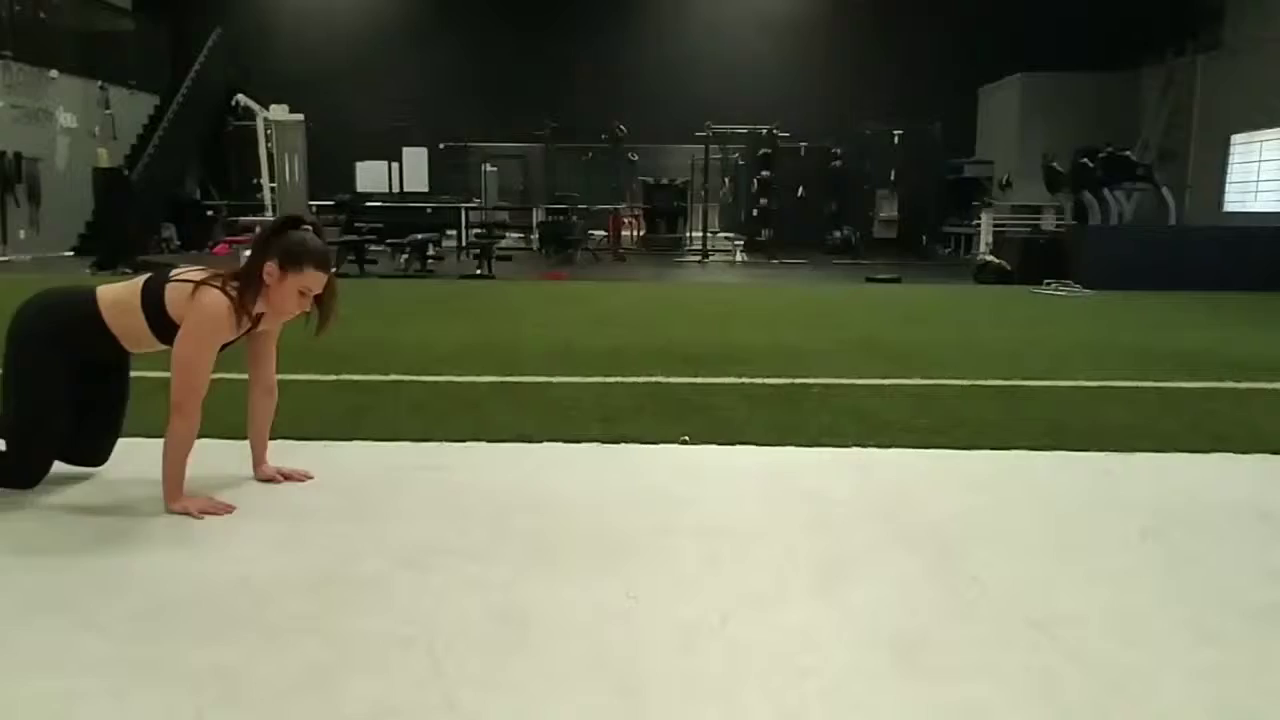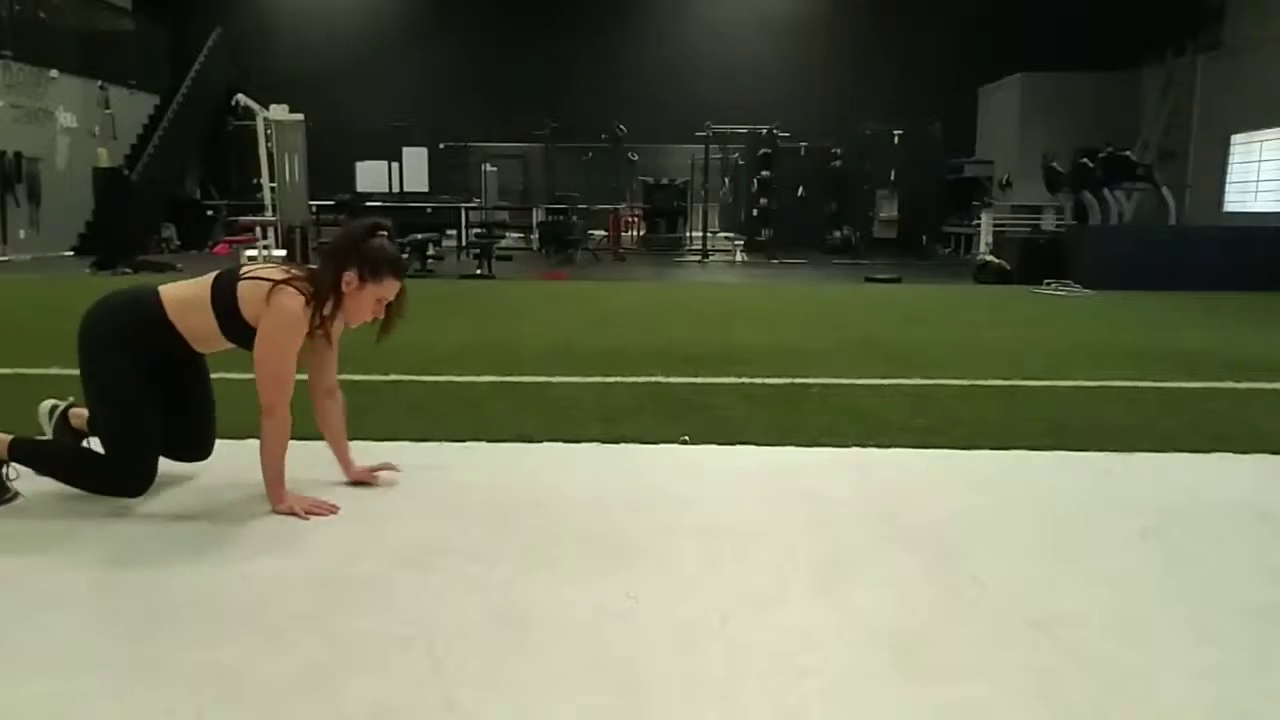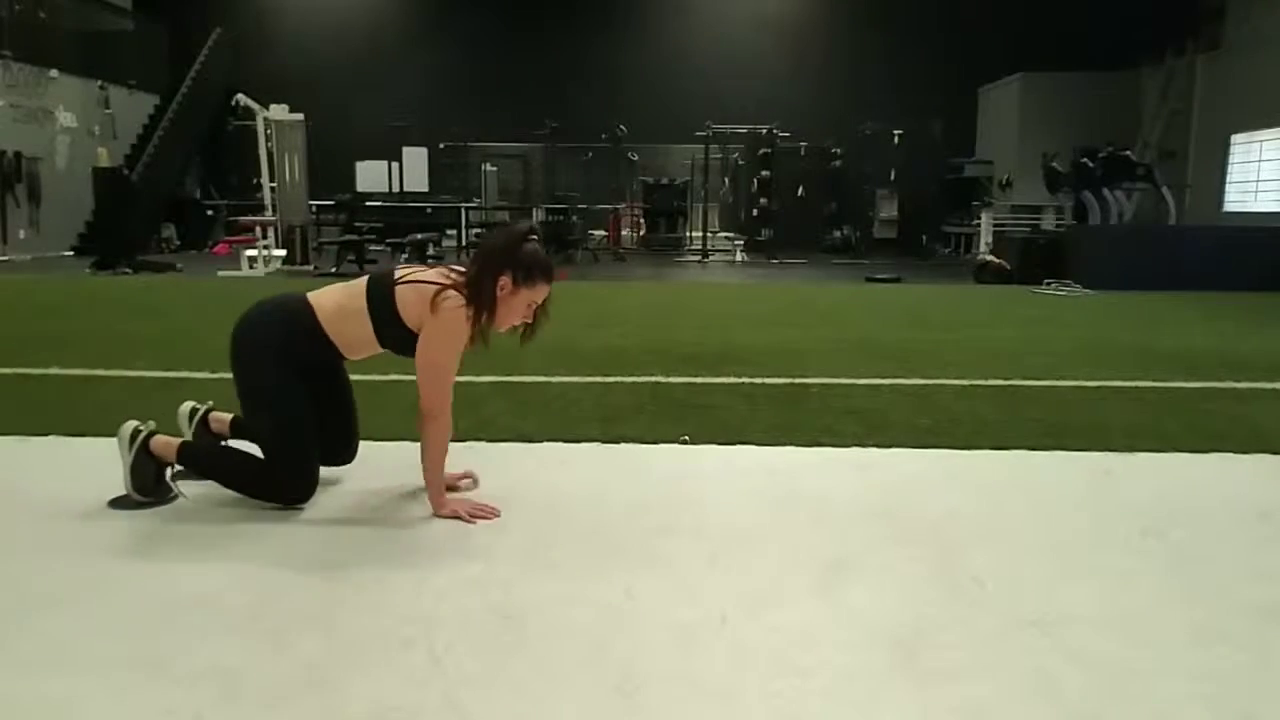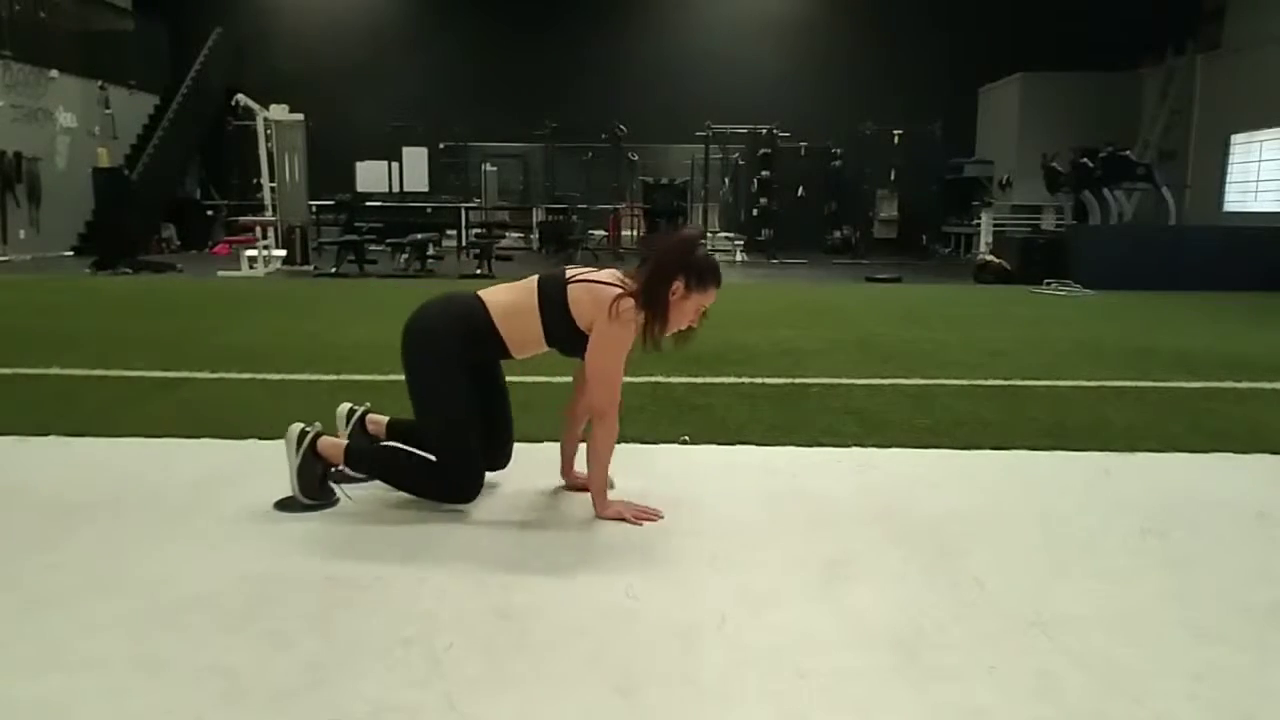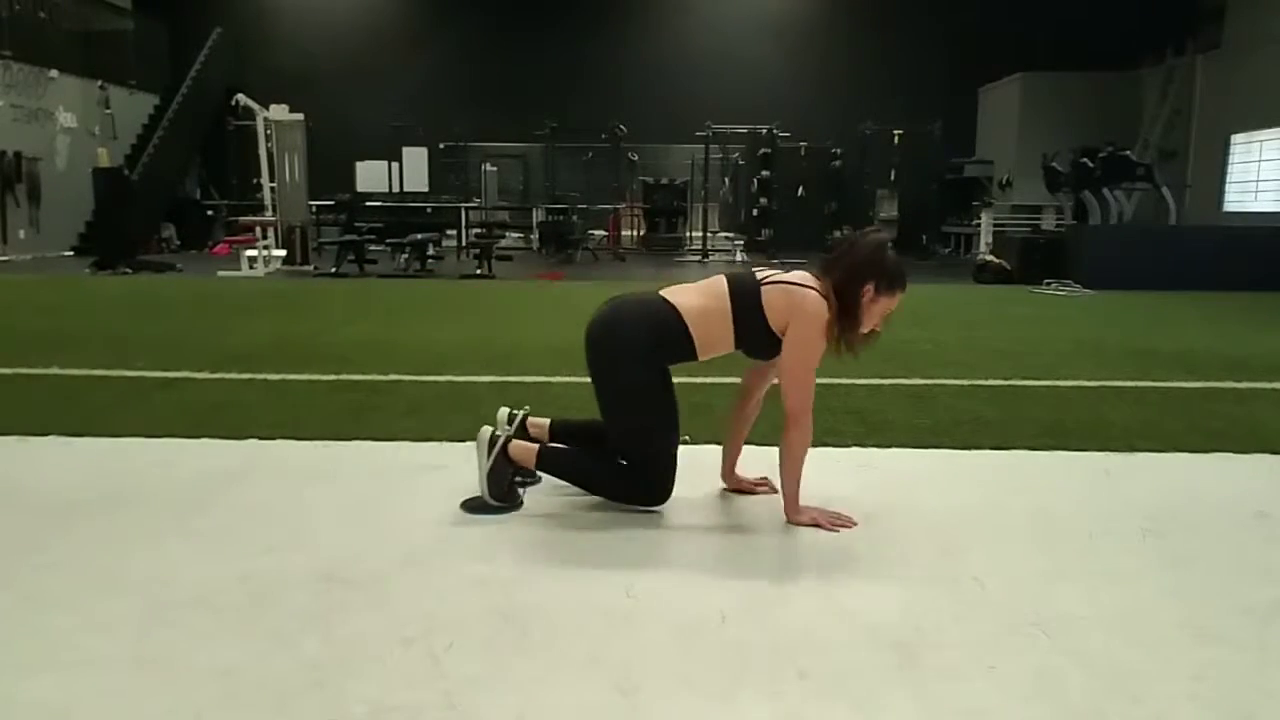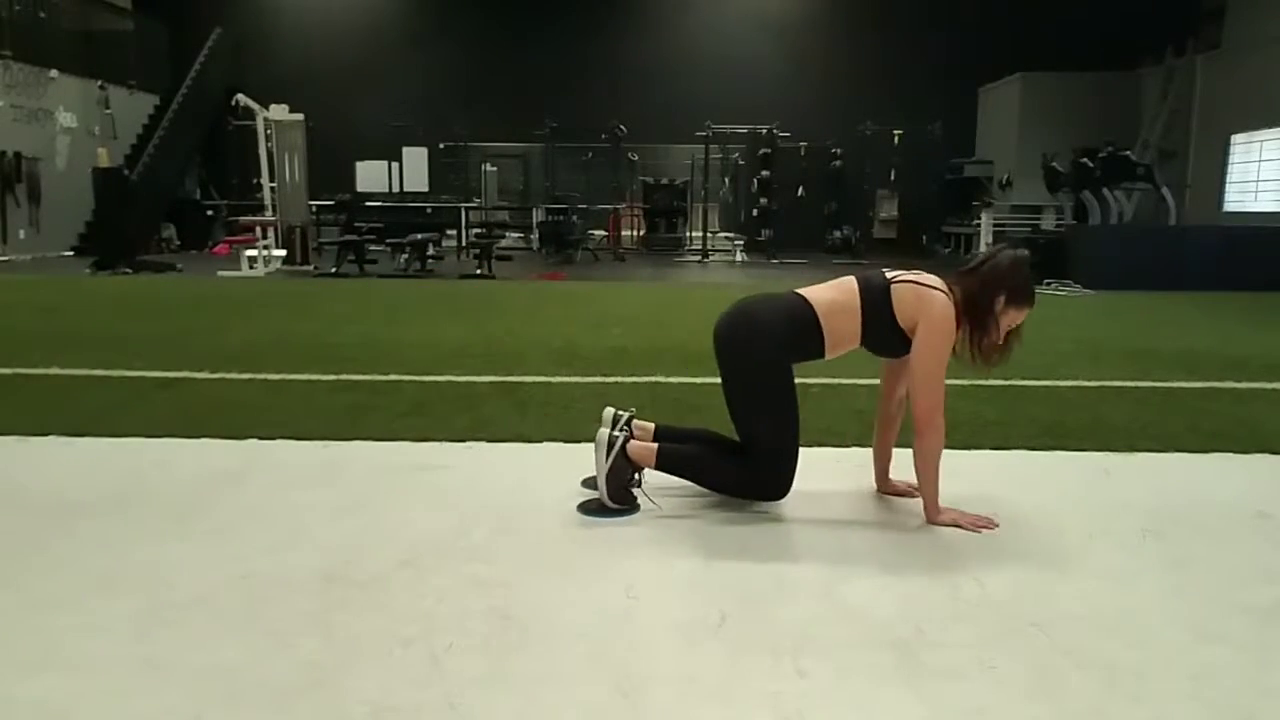
dt=0.5s
person 1, frame 1
left shoulder: (264, 300)
right shoulder: (214, 305)
left elbow: (264, 386)
right elbow: (185, 407)
left wrist: (260, 463)
right wrist: (174, 495)
left hip: (102, 342)
right hip: (49, 328)
left knee: (91, 451)
right knee: (29, 469)
person 1, frame 2
left shoulder: (324, 302)
right shoulder: (290, 306)
left elbow: (326, 392)
right elbow: (274, 408)
left wrist: (349, 467)
right wrist: (279, 495)
left hip: (166, 341)
right hip: (117, 332)
left knee: (194, 445)
right knee: (130, 477)
left ankle: (71, 419)
person 1, frame 3
left shoulder: (468, 296)
right shoulder: (451, 307)
left elbow: (435, 405)
right elbow: (435, 412)
left wrist: (435, 475)
right wrist: (438, 498)
left hip: (304, 340)
right hip: (269, 340)
left knee: (338, 451)
right knee: (294, 486)
left ankle: (211, 421)
right ankle: (152, 445)
person 1, frame 4
left shoulder: (624, 295)
right shoulder: (621, 310)
left elbow: (585, 395)
right elbow: (602, 411)
left wrist: (569, 470)
right wrist: (601, 500)
left hip: (465, 336)
right hip: (438, 336)
left knee: (494, 454)
right knee: (460, 483)
left ankle: (368, 424)
right ankle: (319, 448)
person 1, frame 5
left shoulder: (800, 293)
right shoulder: (810, 310)
left elbow: (752, 389)
right elbow: (797, 419)
left wrist: (728, 470)
right wrist: (792, 506)
left hip: (626, 326)
right hip: (625, 340)
left knee: (647, 443)
right knee: (653, 486)
left ankle: (526, 428)
right ankle: (513, 452)
person 1, frame 6
left shoulder: (923, 299)
right shoulder: (939, 311)
left elbow: (892, 398)
right elbow: (927, 421)
left wrist: (883, 479)
right wrist: (934, 509)
left hip: (754, 326)
right hip: (759, 337)
left knee: (764, 455)
right knee: (772, 481)
left ankle: (631, 429)
right ankle: (630, 451)
